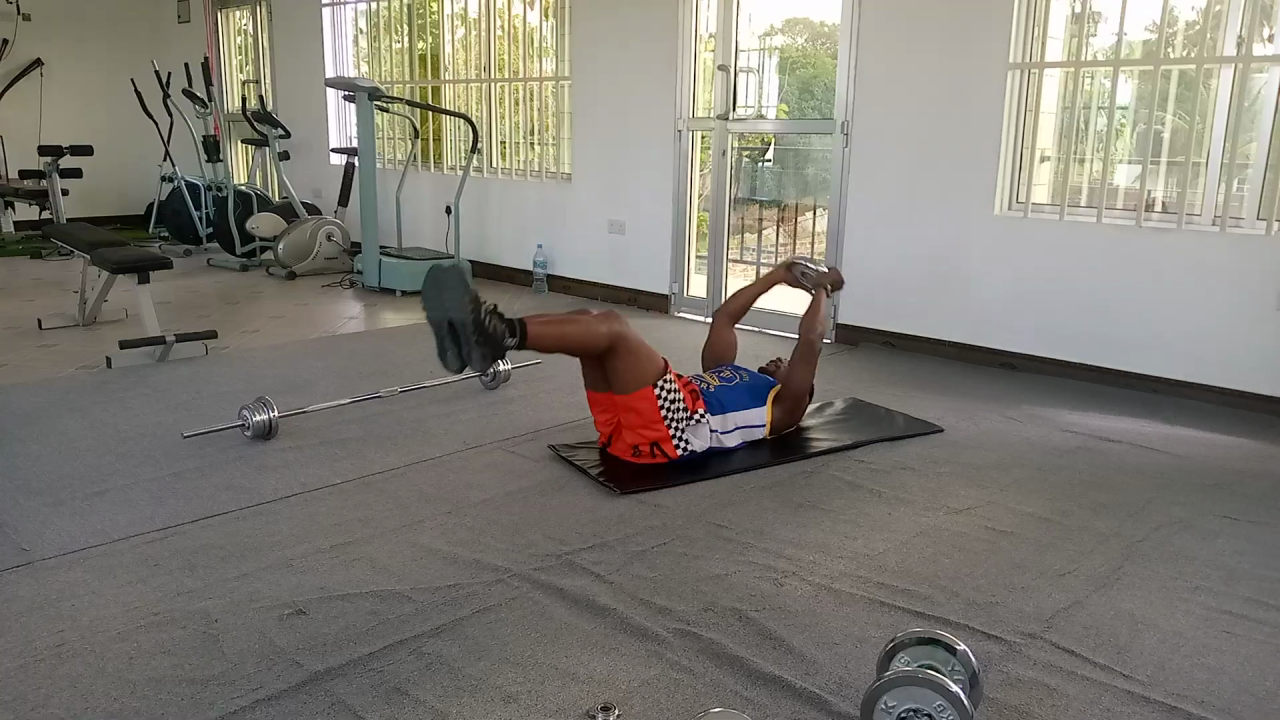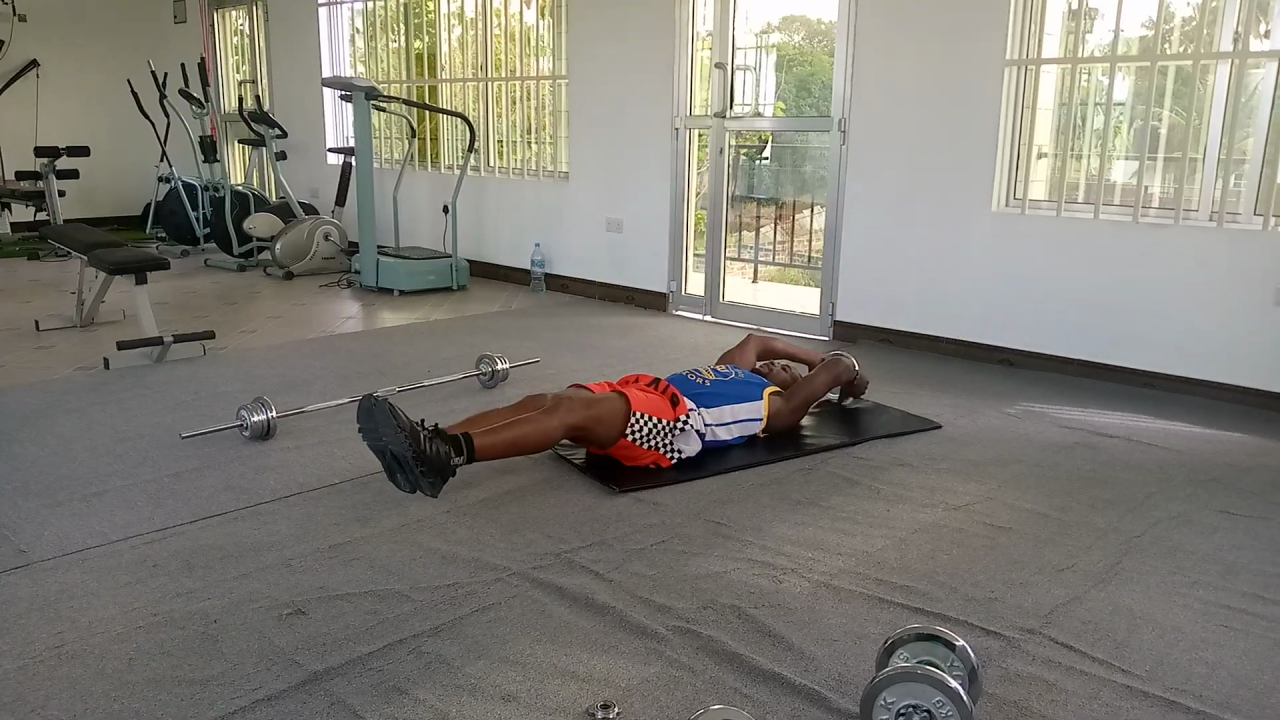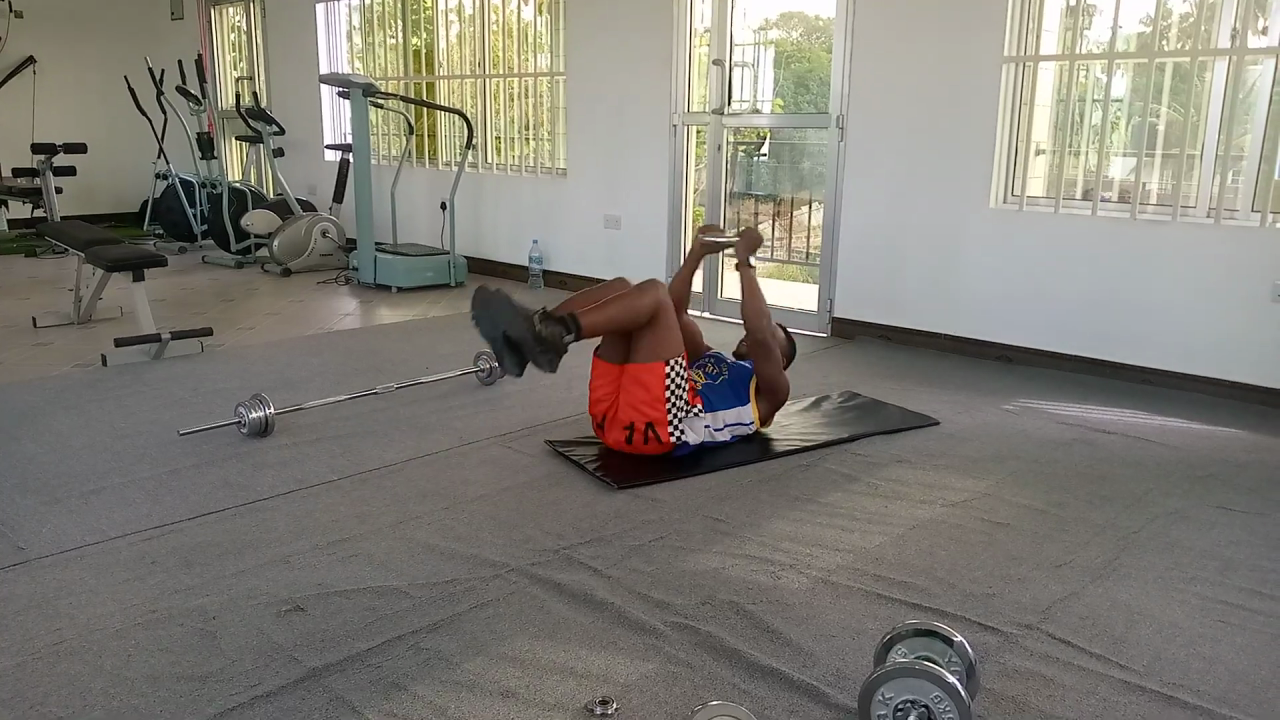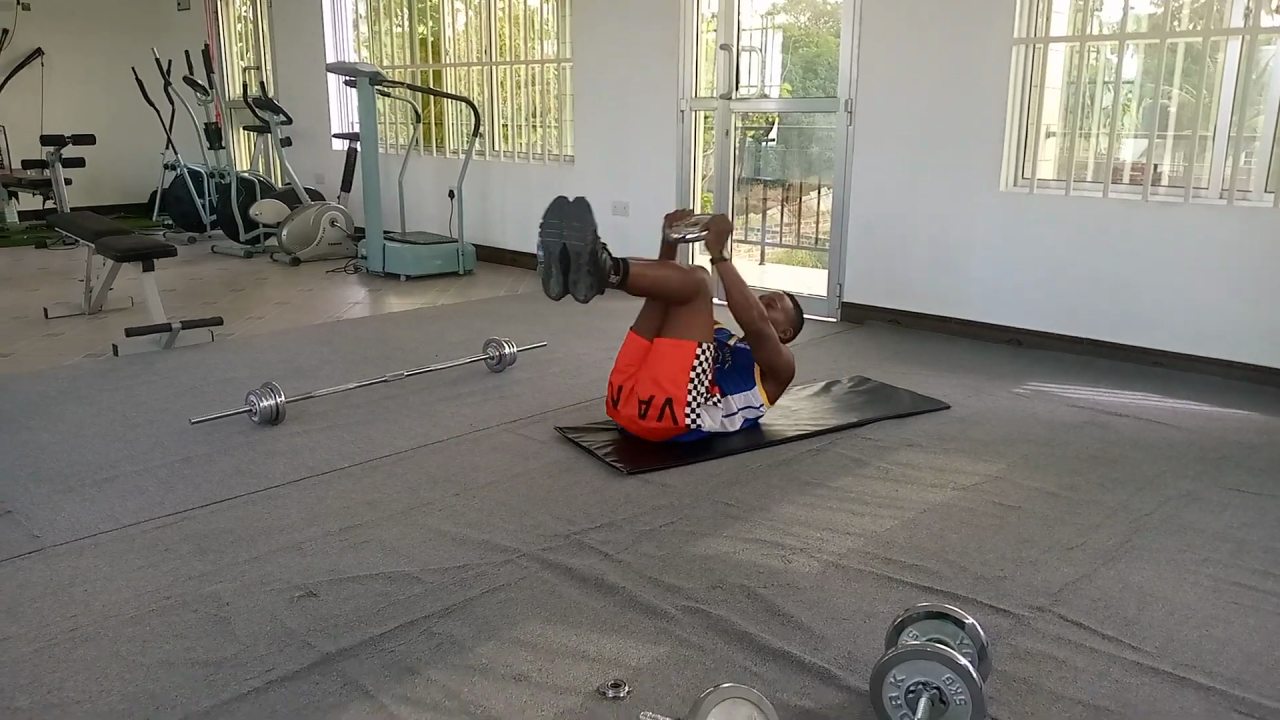
dt=0.5s
person 1, frame 1
left shoulder: (783, 406)
right shoulder: (728, 373)
left elbow: (809, 345)
right elbow: (724, 318)
left wrist: (821, 292)
right wrist: (775, 277)
left hip: (669, 432)
right hip: (621, 424)
left knee: (609, 326)
right knee: (589, 320)
left ankle: (503, 333)
right ankle: (479, 339)
person 1, frame 2
left shoulder: (779, 408)
right shoulder: (736, 376)
left elbow: (831, 370)
right elbow: (757, 340)
left wrist: (847, 368)
left hip: (670, 425)
right hip: (643, 395)
left knee: (569, 408)
right knee: (543, 401)
left ankle: (445, 455)
right ankle: (430, 441)
person 1, frame 3
left shoulder: (768, 389)
right shoulder: (707, 358)
left elbow: (760, 335)
right elbow: (677, 310)
left wrist: (745, 265)
right wrist: (697, 254)
left hip: (664, 426)
right hip: (614, 417)
left knee: (652, 293)
right knee: (620, 289)
left ankle: (553, 337)
right ankle: (538, 331)
person 1, frame 4
left shoulder: (777, 367)
right shoulder: (720, 339)
left elbow: (754, 324)
left wrist: (718, 256)
right wrist: (669, 243)
left hip: (674, 413)
right hip: (626, 400)
left knee: (696, 280)
right knee: (665, 283)
left ankle: (602, 271)
right ankle: (583, 269)
